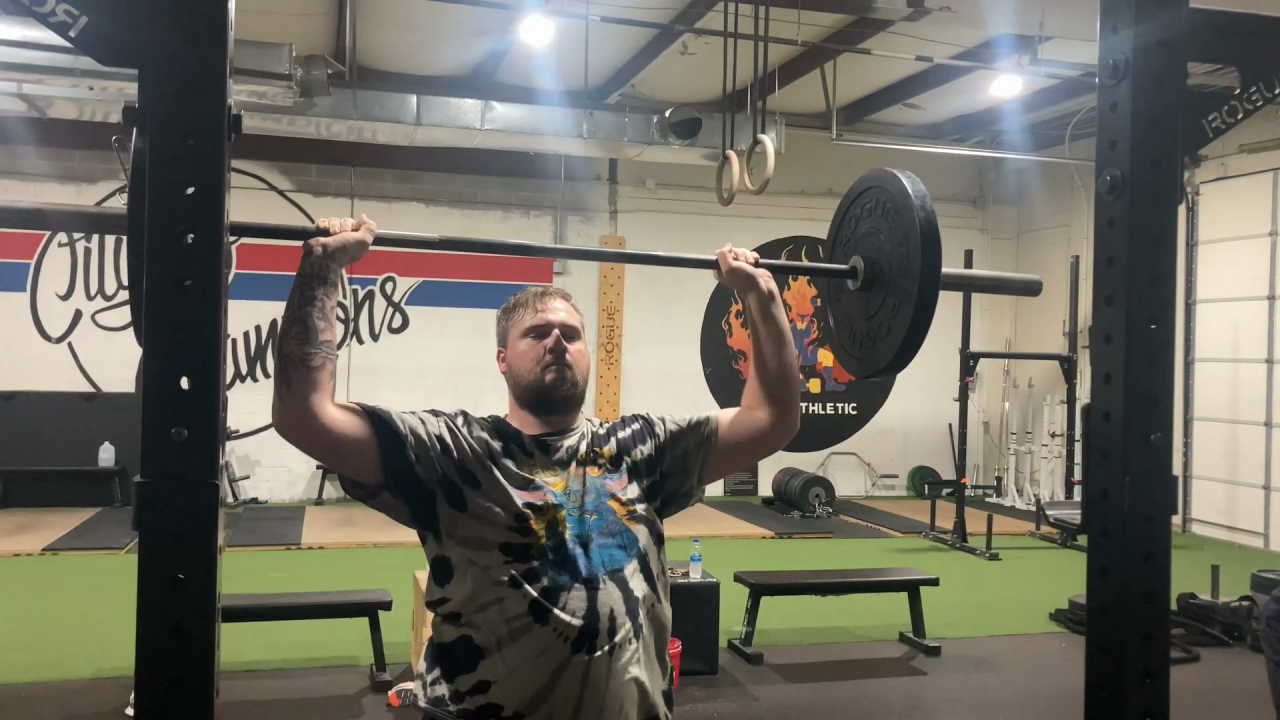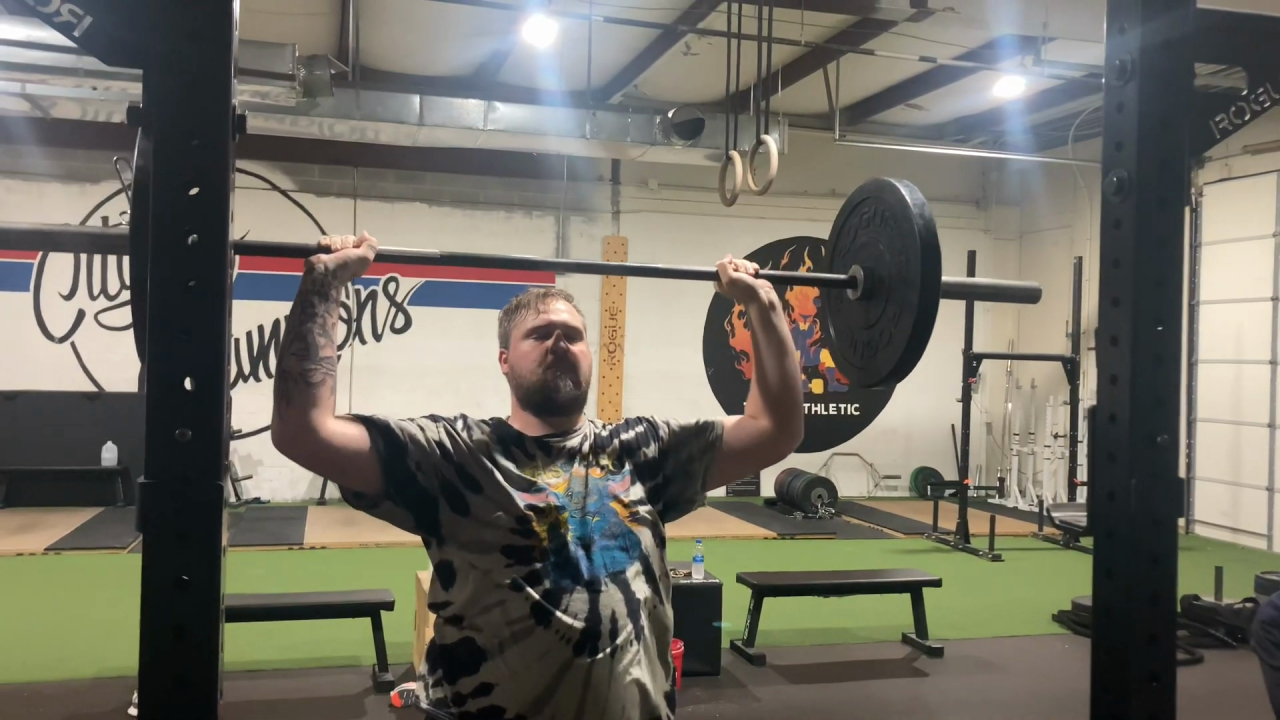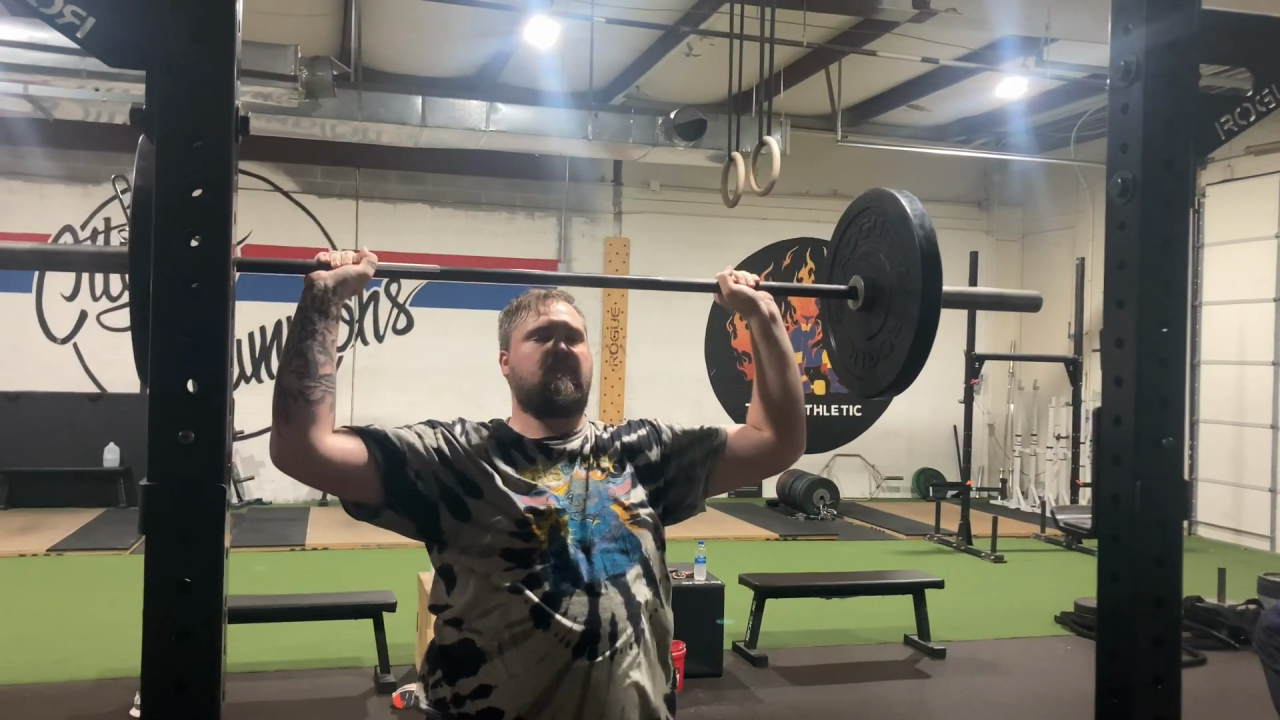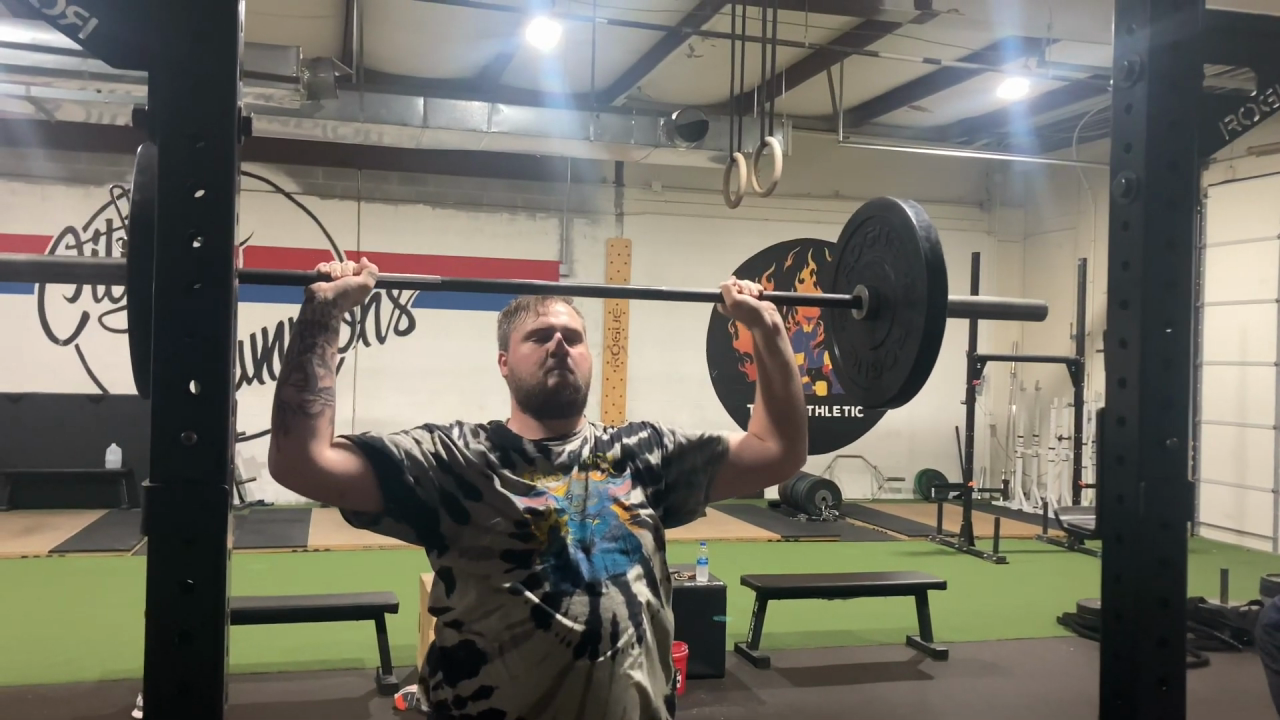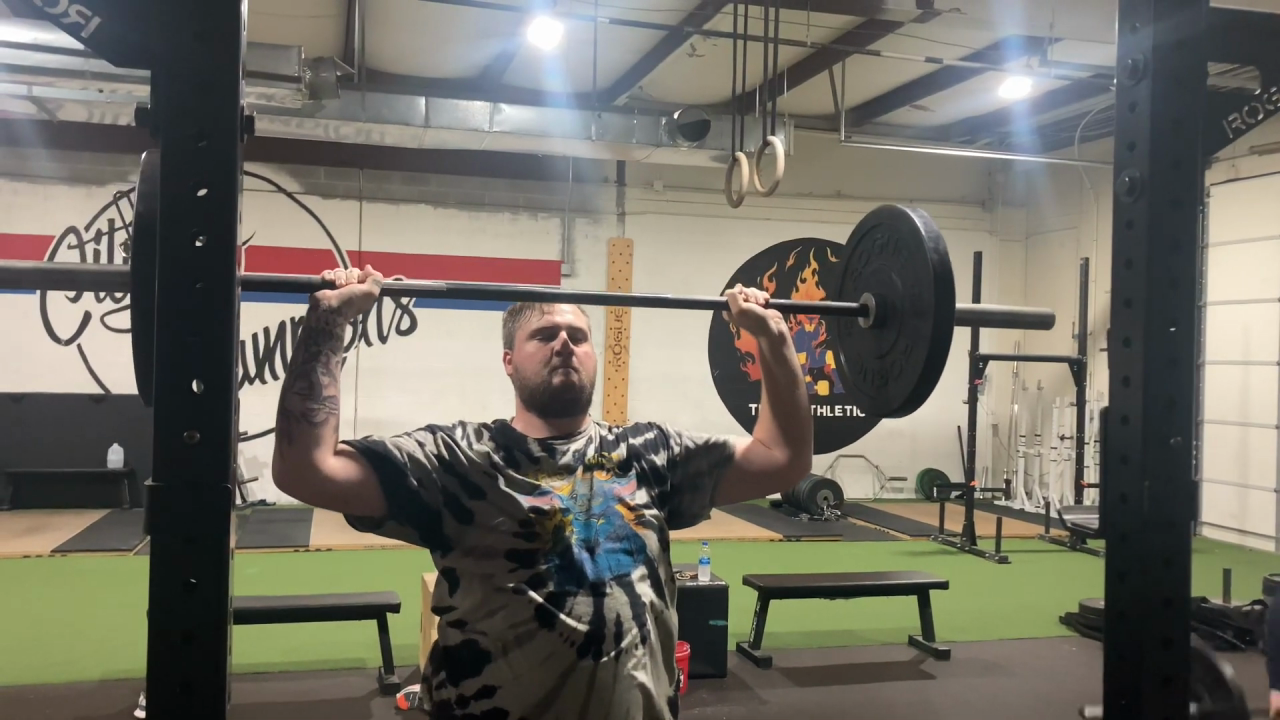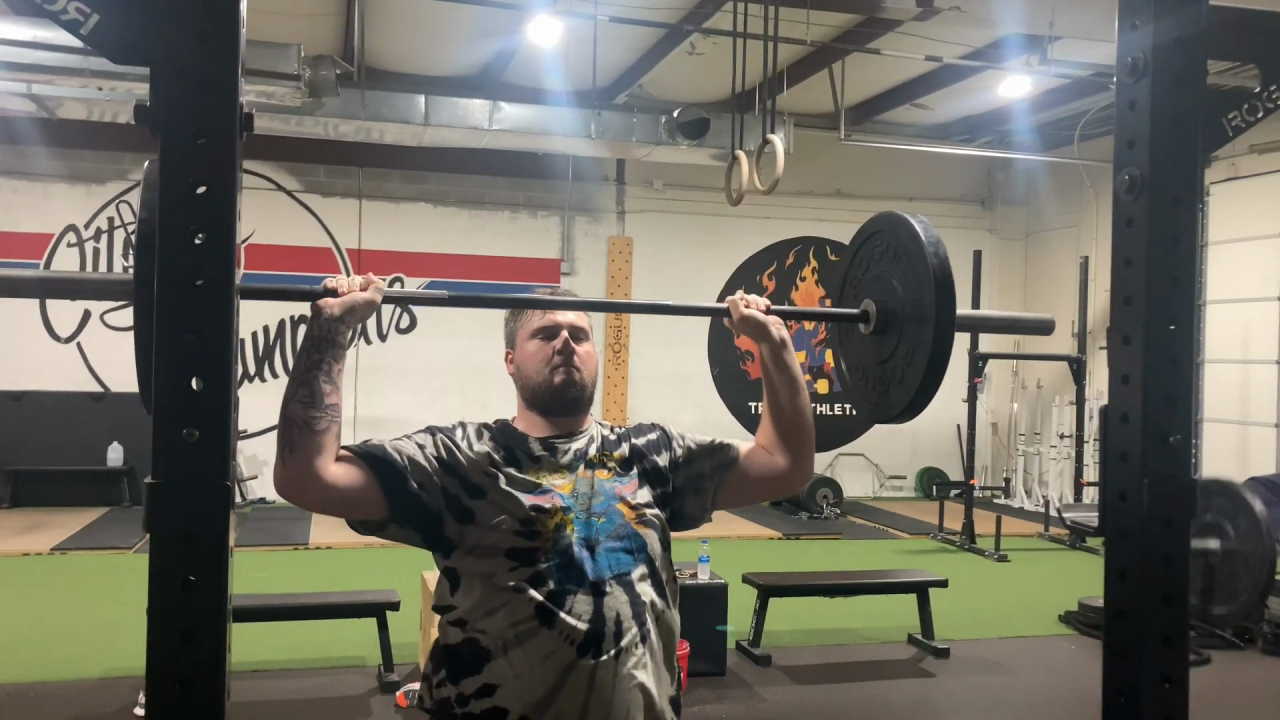
dt=0.3s
person 1, frame 1
left shoulder: (640, 448)
right shoulder: (451, 451)
left elbow: (772, 420)
right elbow: (303, 417)
left wrist: (760, 294)
right wrist: (321, 267)
person 1, frame 2
left shoulder: (642, 450)
right shoulder: (454, 454)
left elbow: (776, 430)
right elbow: (303, 432)
left wrist: (761, 303)
right wrist: (323, 284)
person 1, frame 3
left shoulder: (644, 450)
right shoulder: (453, 456)
left elbow: (777, 441)
right elbow: (302, 448)
left wrist: (763, 316)
right wrist: (322, 300)
person 1, frame 4
left shoulder: (644, 453)
right shoulder: (454, 459)
left elbow: (779, 451)
right elbow: (301, 461)
left wrist: (766, 327)
right wrist: (323, 312)
person 1, frame 5
left shoulder: (649, 454)
right shoulder: (458, 458)
left elbow: (783, 458)
right elbow: (305, 469)
left wrist: (772, 336)
right wrist: (328, 321)
person 1, frame 6
left shoulder: (650, 454)
right shoulder: (459, 459)
left elbow: (786, 465)
right elbow: (306, 477)
left wrist: (773, 342)
right wrist: (330, 328)
